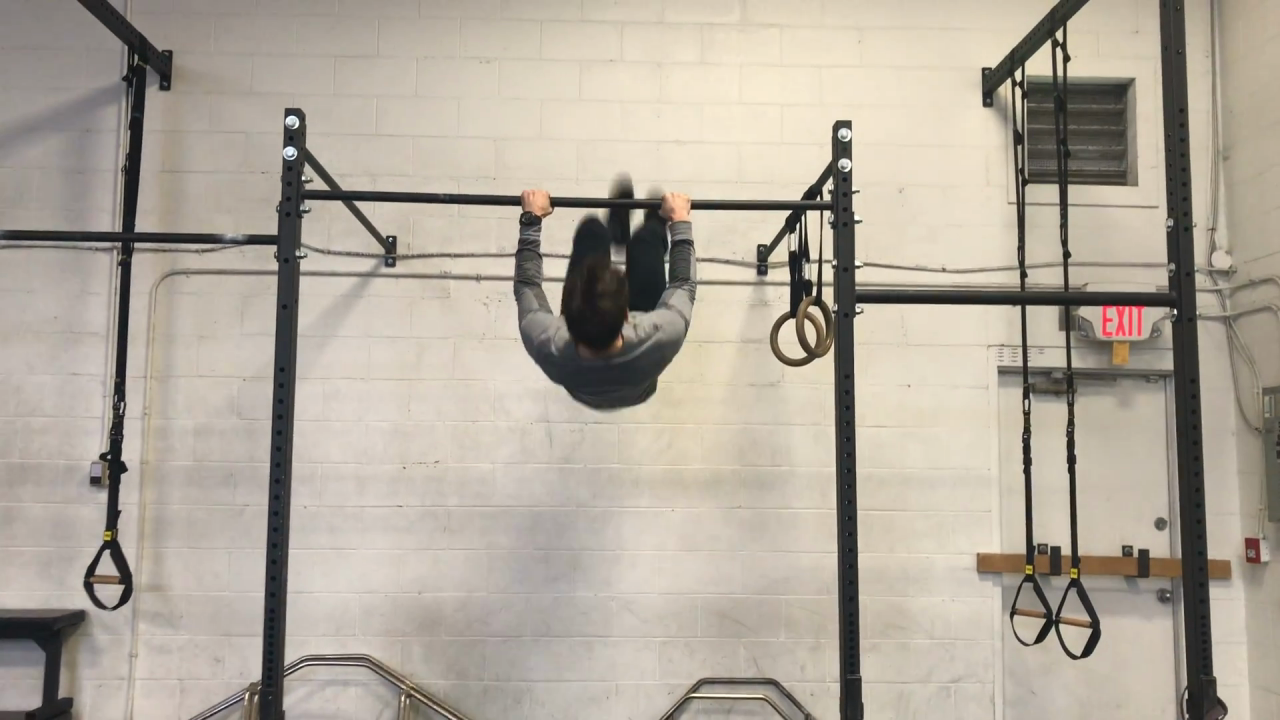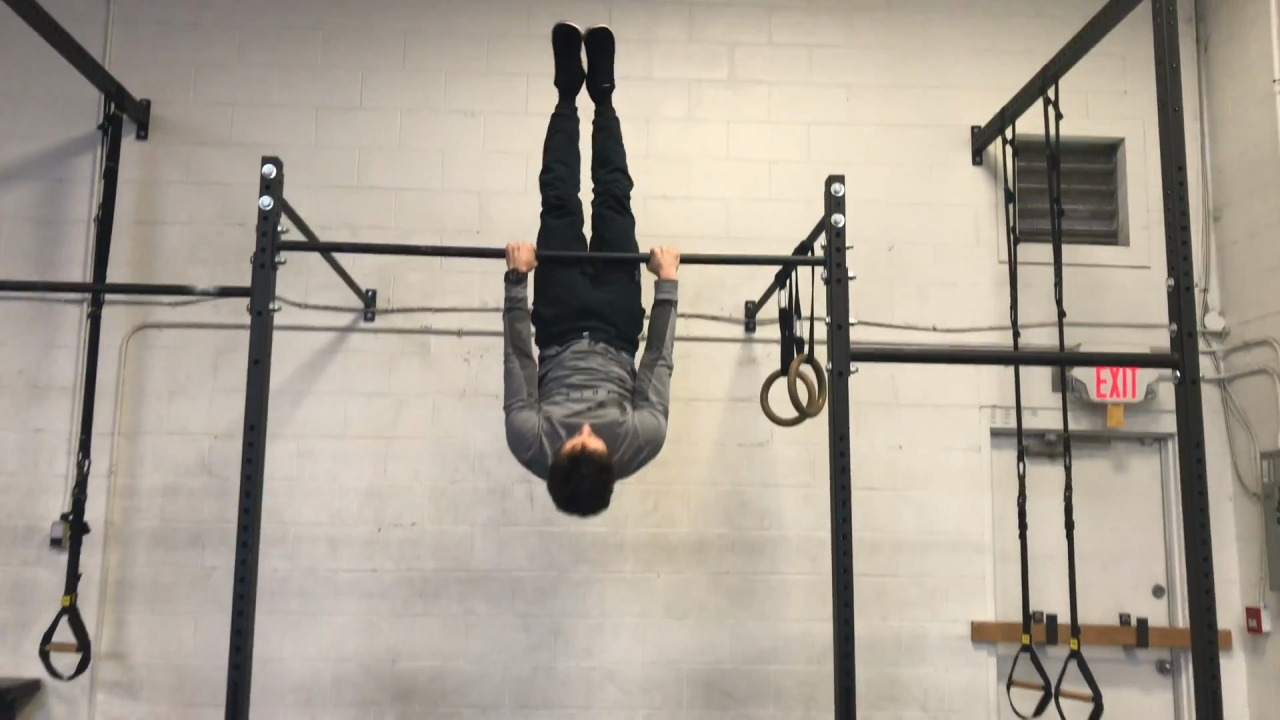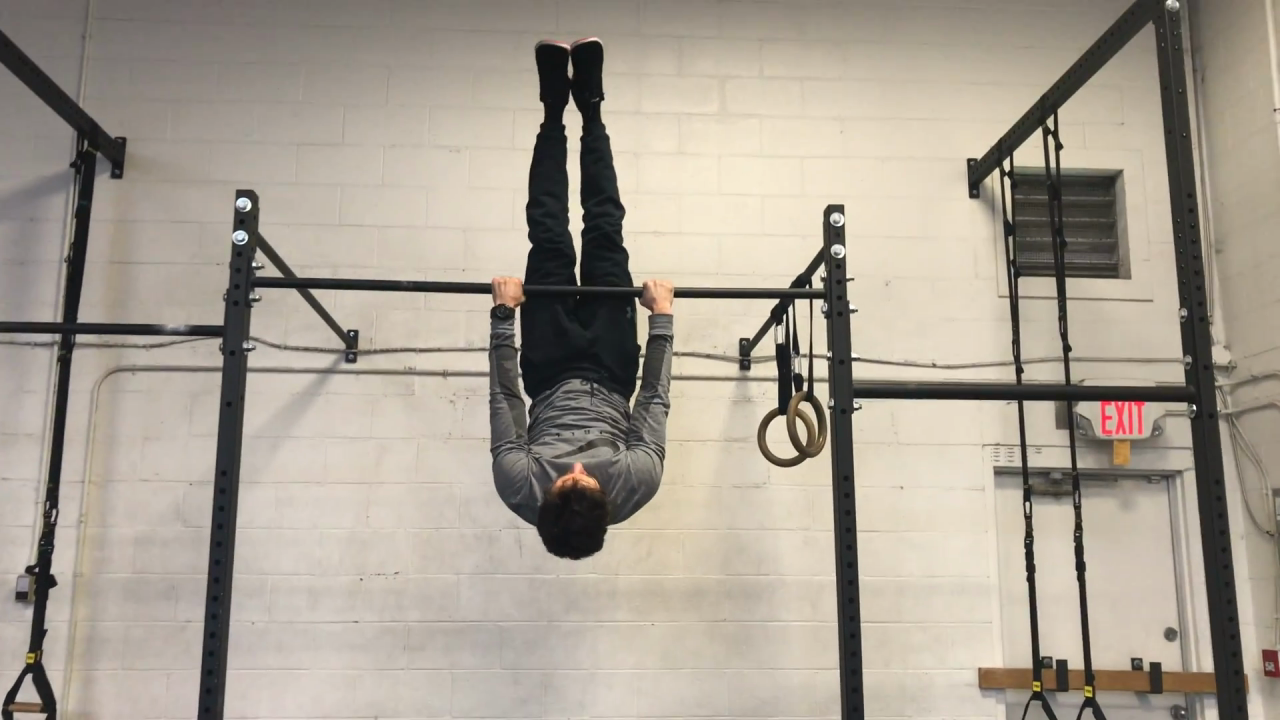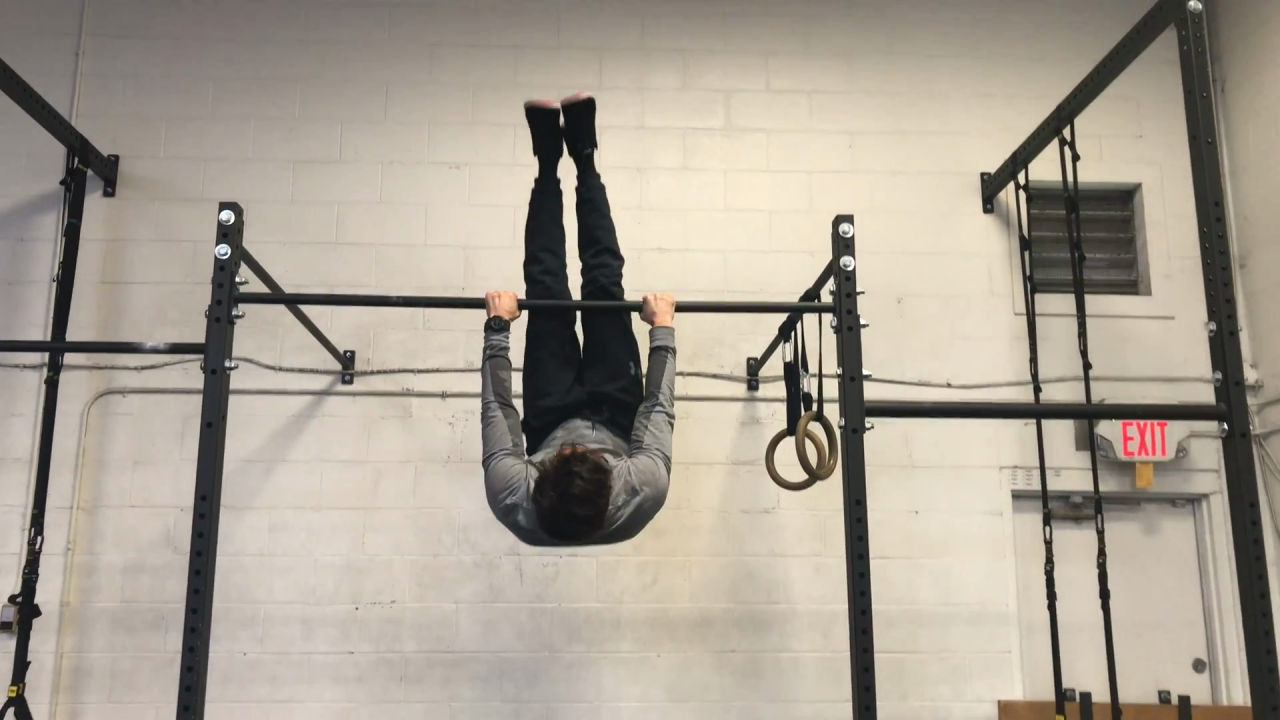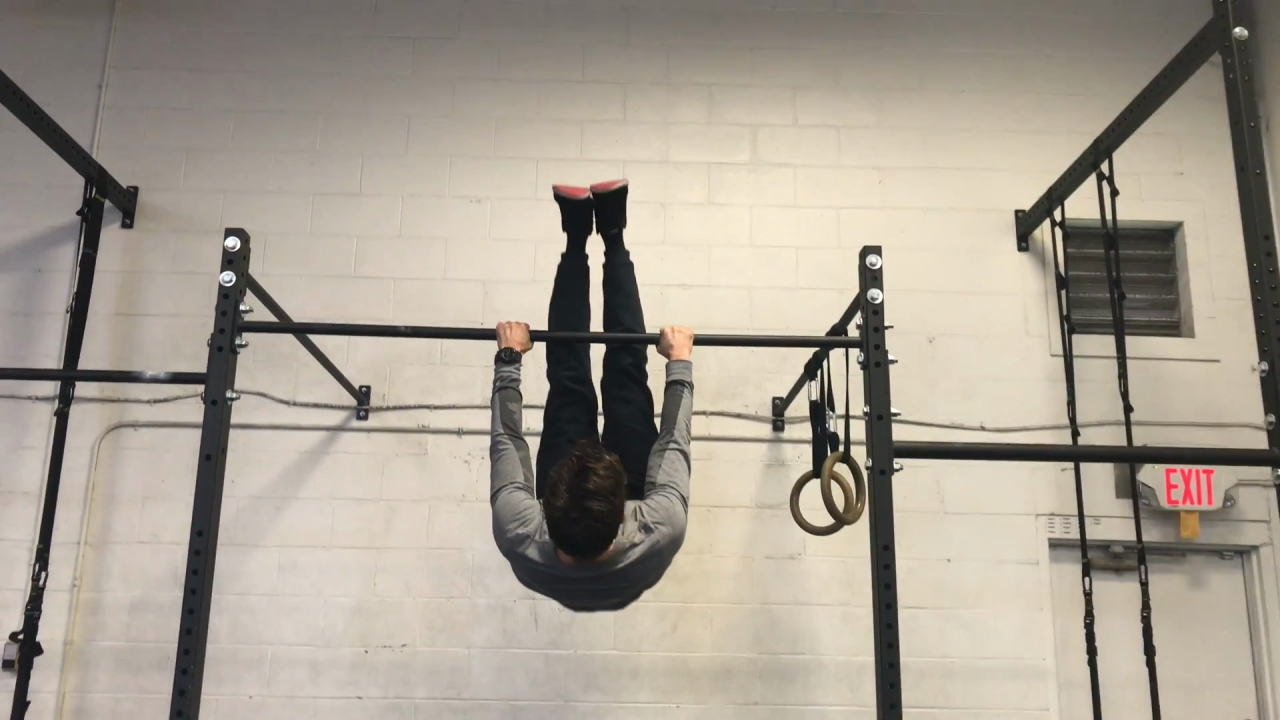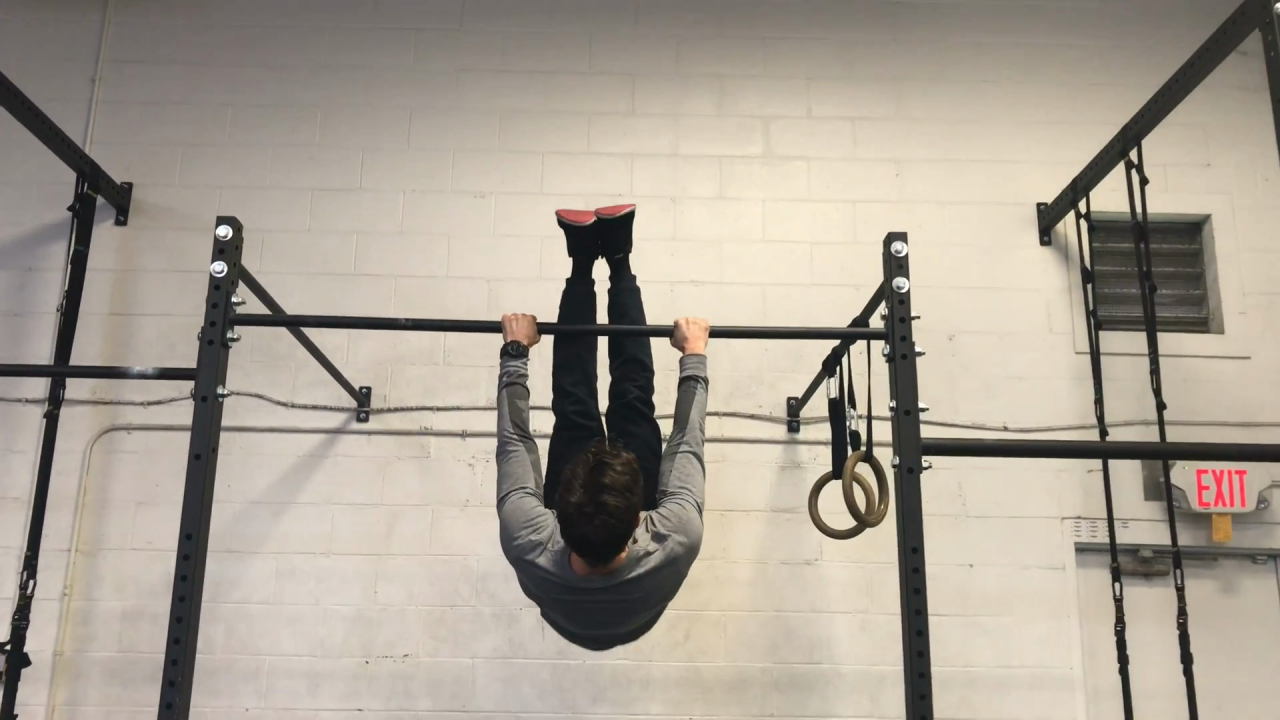
dt=0.5s
person 1, frame 1
left shoulder: (551, 347)
right shoulder: (654, 341)
left elbow: (527, 287)
right elbow: (683, 290)
left wrist: (531, 220)
right wrist: (681, 224)
left hip: (575, 368)
right hip: (637, 373)
left knee: (590, 233)
right knee: (647, 242)
left ankle: (616, 228)
right ankle: (655, 221)
person 1, frame 2
left shoulder: (531, 447)
right shoulder: (641, 444)
left elbow: (517, 356)
right elbow: (659, 362)
left wrist: (516, 279)
right wrist: (667, 284)
left hip: (560, 335)
right hip: (613, 337)
left knee: (560, 208)
right knee: (612, 206)
left ankle: (569, 91)
right ankle: (600, 92)
person 1, frame 3
left shoulder: (520, 491)
right shoulder: (636, 486)
left elbow: (504, 397)
right elbow: (655, 398)
left wrist: (503, 315)
right wrist: (661, 319)
left hip: (552, 377)
right hip: (607, 379)
left knee: (550, 248)
right knee: (604, 246)
left ankle: (556, 110)
right ankle: (589, 109)
person 1, frame 4
left shoulder: (514, 505)
right shoulder: (640, 499)
left elbow: (496, 408)
right elbow: (658, 408)
left wrist: (498, 328)
right wrist: (662, 332)
left hip: (550, 423)
right hip: (614, 423)
left knee: (548, 301)
right knee: (605, 294)
left ankle: (550, 163)
right ankle: (583, 158)
person 1, frame 5
left shoulder: (522, 542)
right shoulder: (655, 541)
left elbow: (506, 439)
right elbow: (674, 443)
left wrist: (508, 358)
right wrist: (679, 365)
left knee: (568, 384)
right knee: (626, 376)
left ankle: (577, 239)
right ankle: (612, 237)
person 1, frame 6
left shoulder: (531, 549)
right shoulder: (673, 547)
left elbow: (514, 441)
right elbow: (687, 445)
left wrist: (515, 353)
right wrist: (693, 358)
left knee: (574, 414)
right knee: (633, 407)
left ankle: (584, 265)
